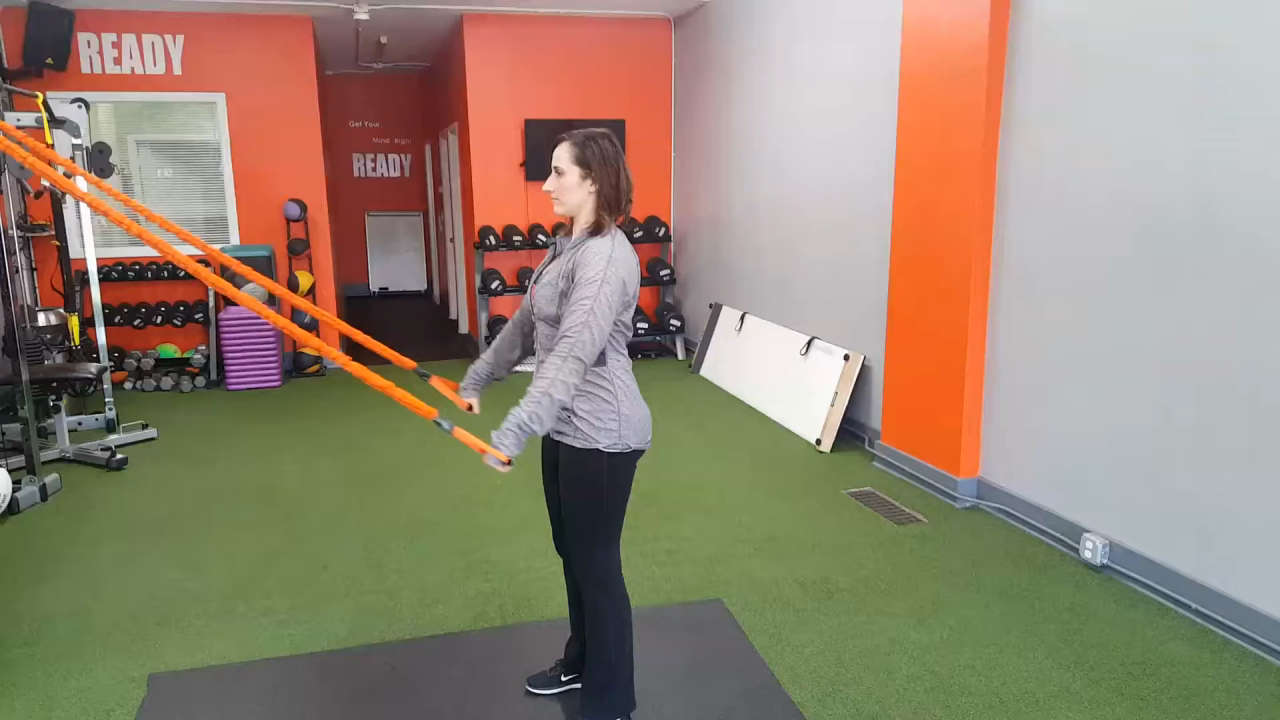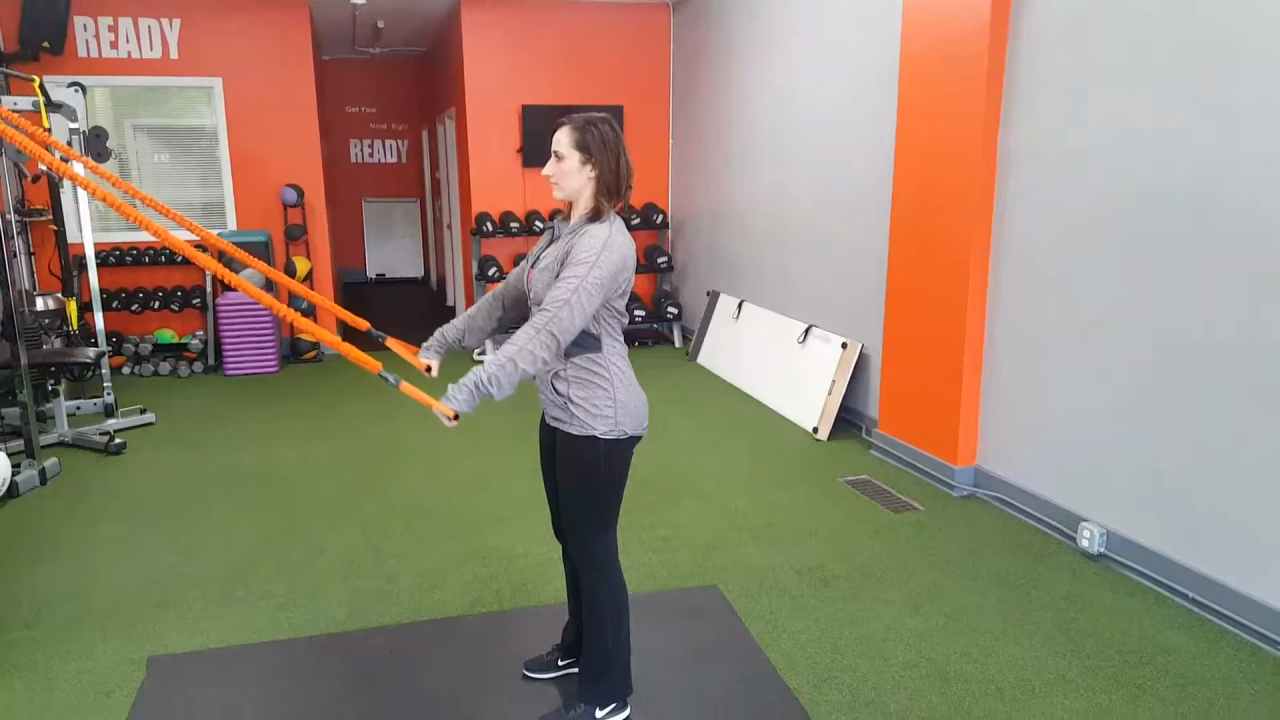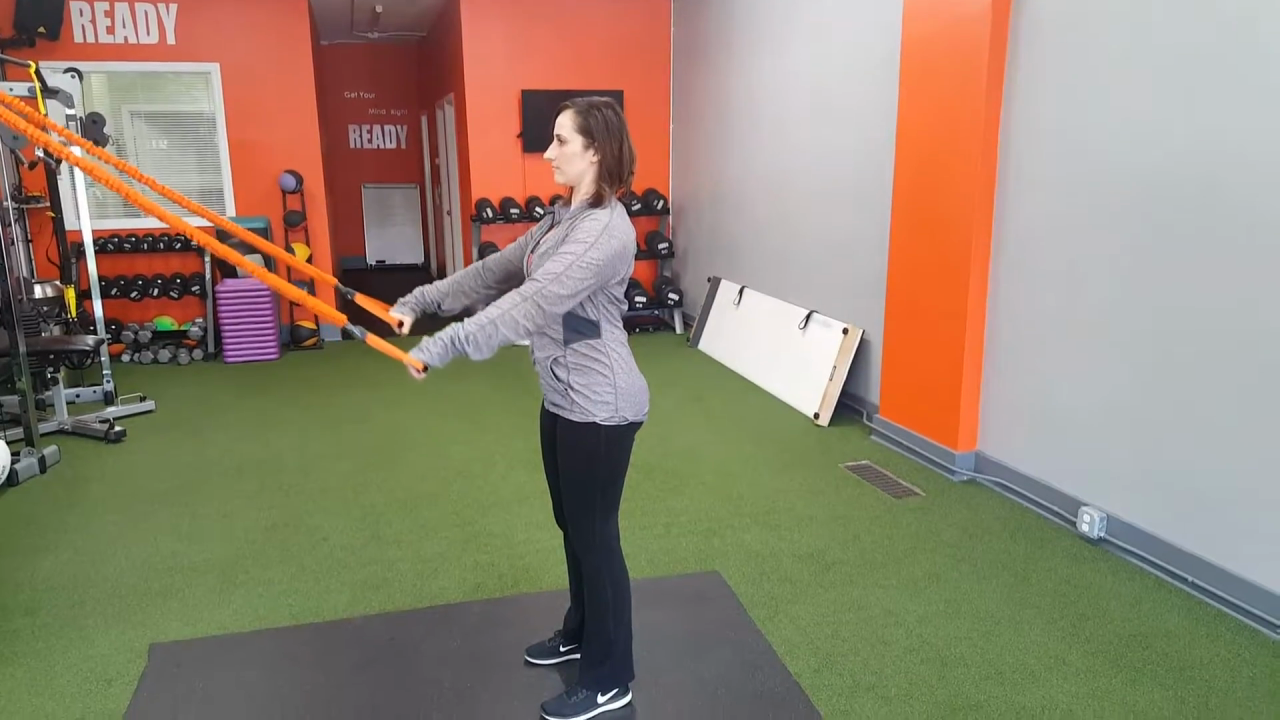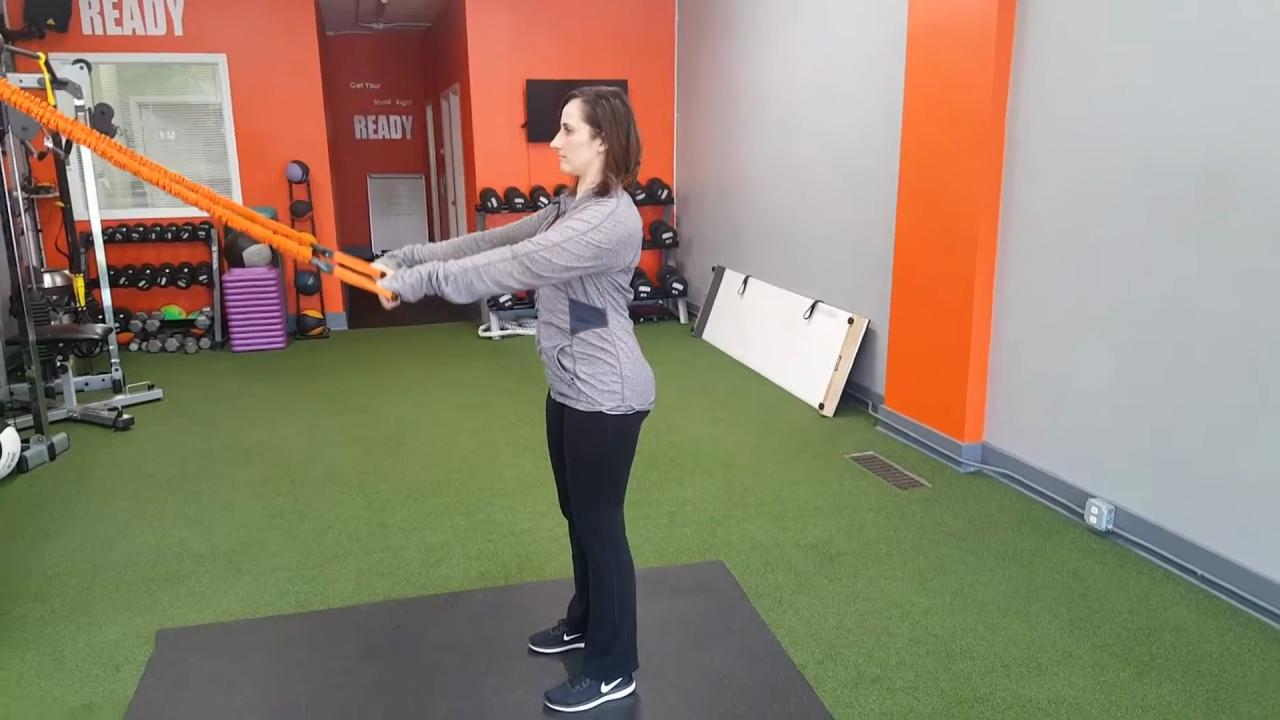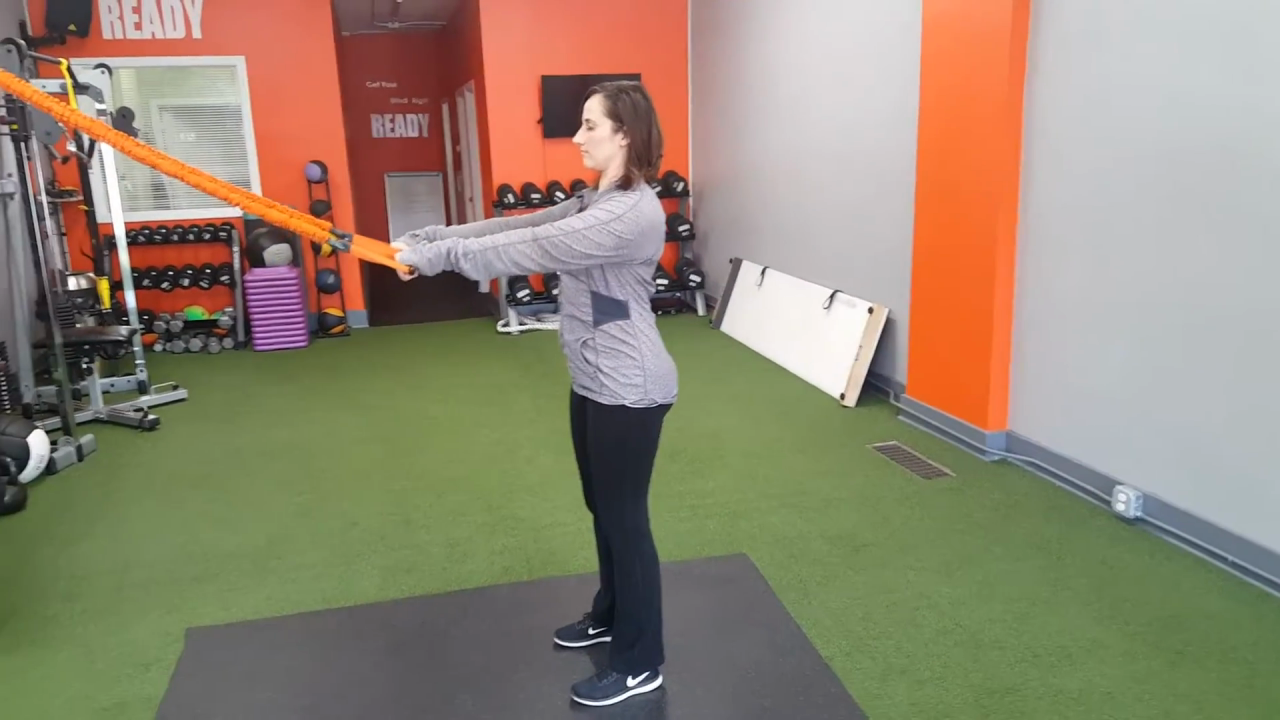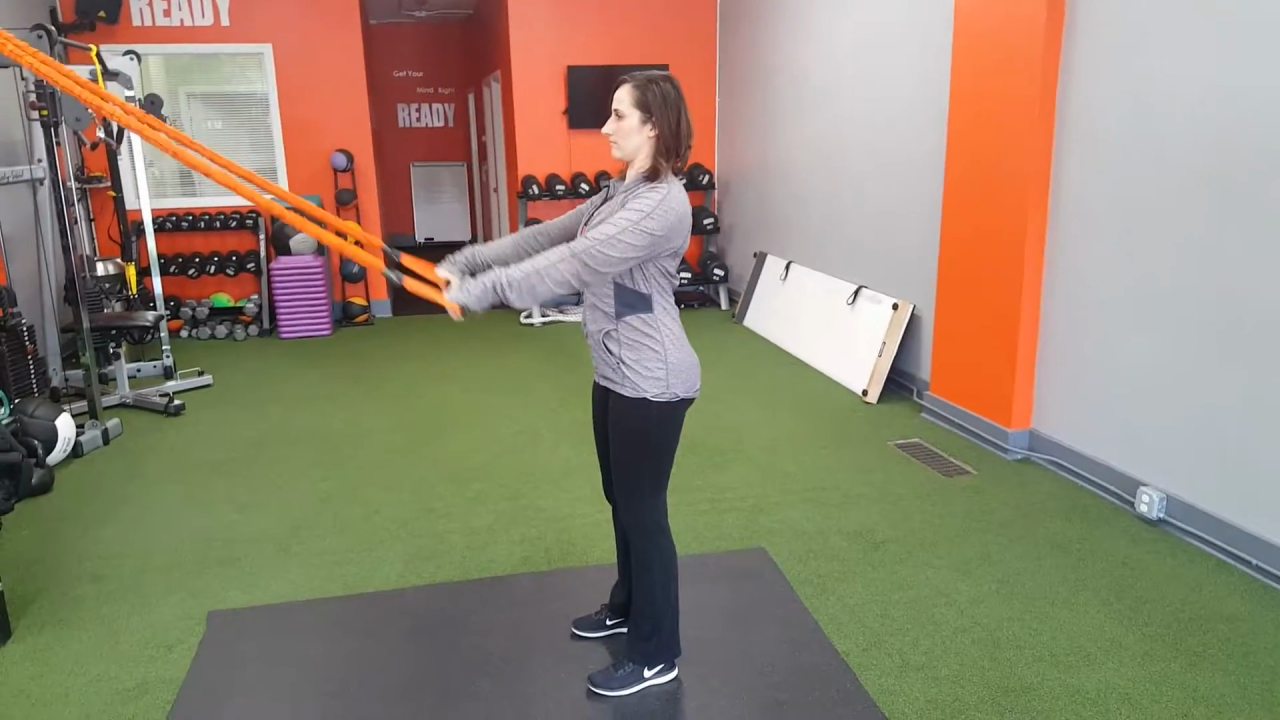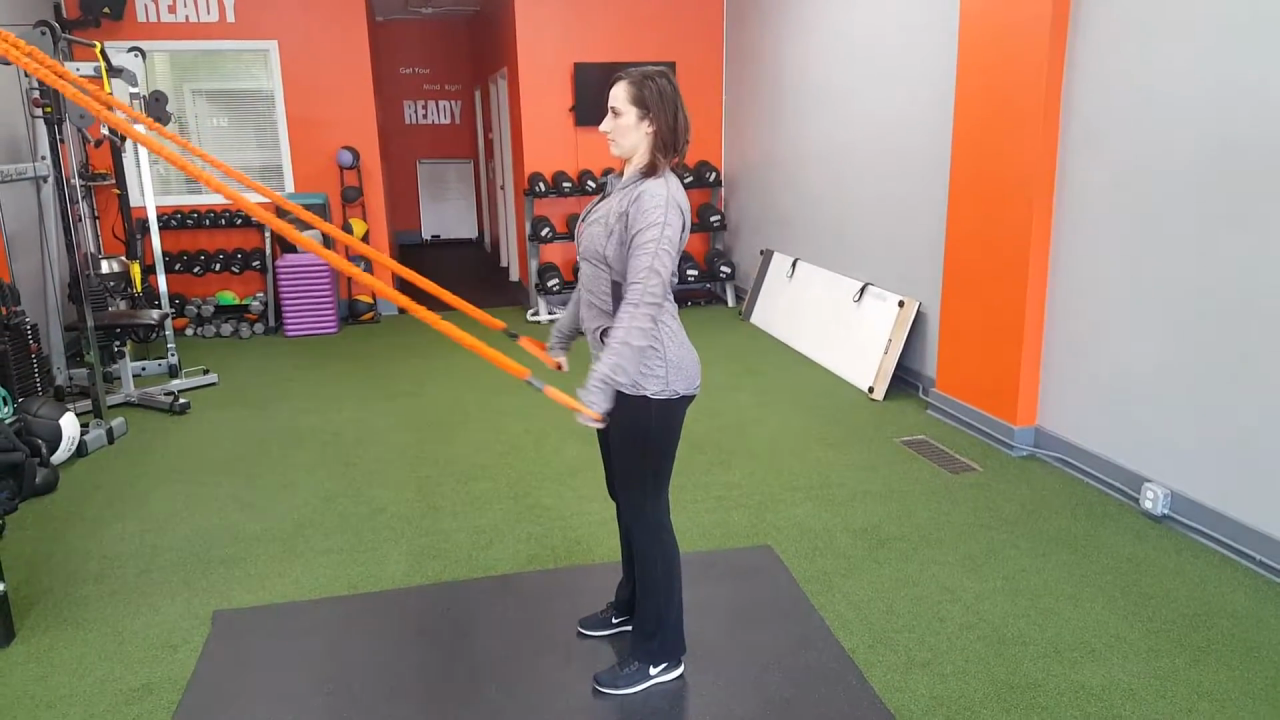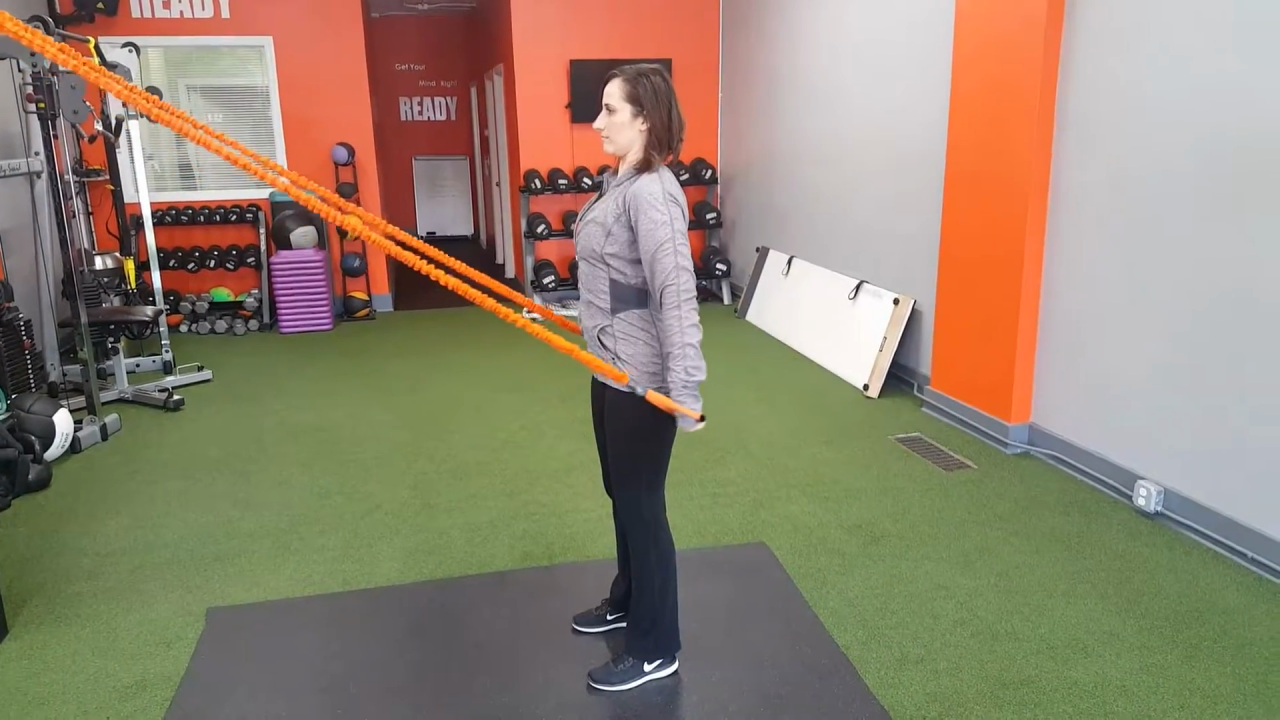
dt=0.5s
person 1, frame 1
left shoulder: (607, 257)
right shoulder: (568, 248)
left elbow: (575, 351)
right elbow: (525, 324)
left wrist: (513, 431)
right wrist: (477, 377)
left hip: (601, 435)
right hip: (567, 428)
left knee: (596, 562)
right knee: (572, 552)
right ankle: (581, 662)
person 1, frame 2
left shoulder: (604, 243)
right shoulder: (564, 233)
left elbow: (550, 328)
right elbow: (507, 299)
left wrist: (469, 391)
right wrist: (441, 343)
left hip: (599, 420)
right hip: (563, 414)
left knee: (594, 549)
right knee: (570, 540)
right ankle: (578, 646)
person 1, frame 3
left shoulder: (606, 230)
right shoulder: (563, 218)
left elbow: (533, 302)
right elbow: (496, 270)
left wrist: (442, 346)
right wrist: (418, 301)
left hip: (600, 407)
right hip: (564, 400)
left knee: (595, 535)
right knee: (572, 525)
right ankle: (581, 632)
person 1, frame 4
left shoulder: (612, 219)
right shoulder: (570, 207)
left elbow: (520, 266)
right elbow: (495, 241)
left wrist: (420, 280)
right wrist: (405, 258)
left hip: (606, 396)
right hip: (570, 389)
left knee: (600, 524)
right knee: (577, 515)
left ankle: (612, 670)
right ankle: (584, 621)
person 1, frame 5
left shoulder: (634, 212)
right shoulder: (594, 202)
left elbow: (537, 248)
right elbow: (521, 225)
left wrist: (438, 254)
right wrist: (427, 237)
left hip: (628, 390)
right hip: (593, 382)
left knee: (625, 517)
right knee: (602, 508)
left ankle: (639, 664)
right ankle: (611, 615)
person 1, frame 6
left shoulder: (662, 204)
right shoulder: (621, 193)
left elbow: (578, 261)
right elbow: (550, 235)
left wrist: (481, 291)
right wrist: (466, 261)
left hip: (651, 382)
right hip: (616, 375)
left knee: (642, 510)
right knee: (621, 500)
left ankle: (656, 655)
right ankle: (628, 605)
person 1, frame 7
left shoulder: (657, 197)
right shoulder: (624, 187)
left elbow: (645, 301)
left wrist: (603, 384)
right wrist: (562, 335)
left hip: (648, 383)
right hip: (619, 372)
left knee: (645, 507)
right knee: (625, 498)
left ankle: (662, 653)
right ankle: (632, 603)
person 1, frame 8
left shoulder: (650, 193)
right shoulder: (621, 183)
left elbow: (677, 292)
left wrist: (685, 387)
left hip: (643, 379)
right hip: (613, 369)
left knee: (641, 503)
right knee: (621, 493)
left ankle: (656, 649)
right ankle: (628, 599)
